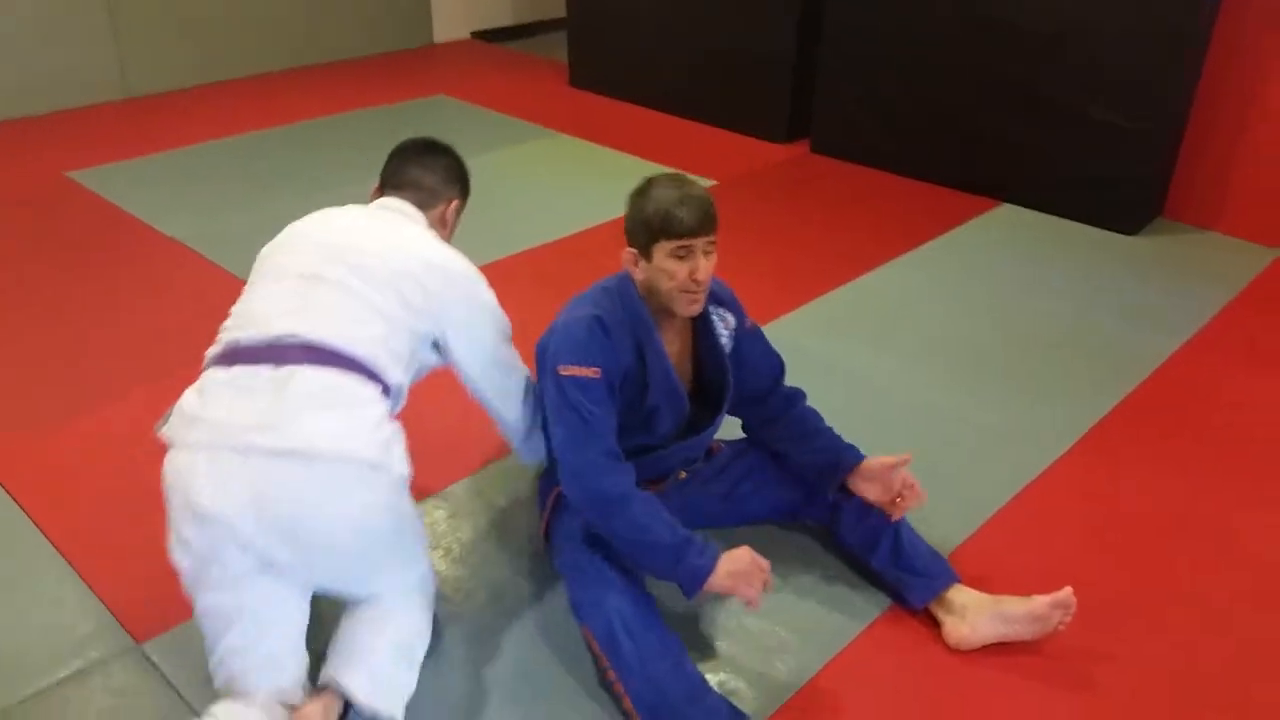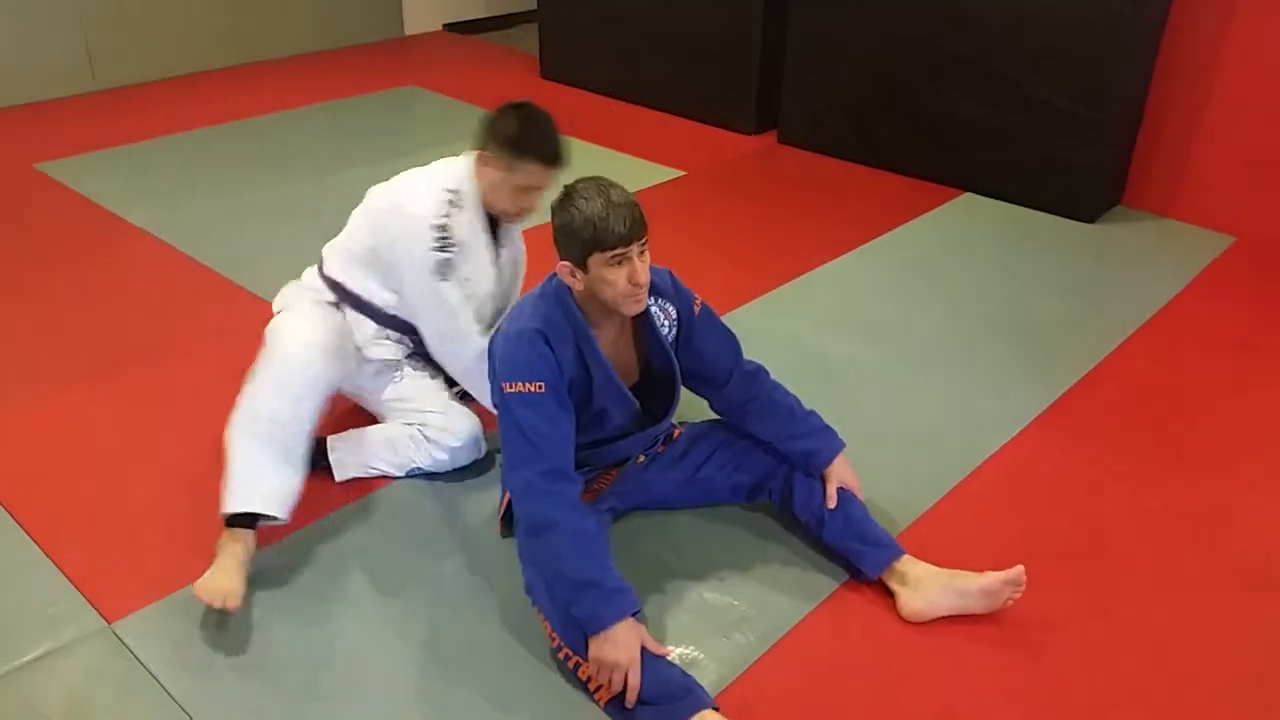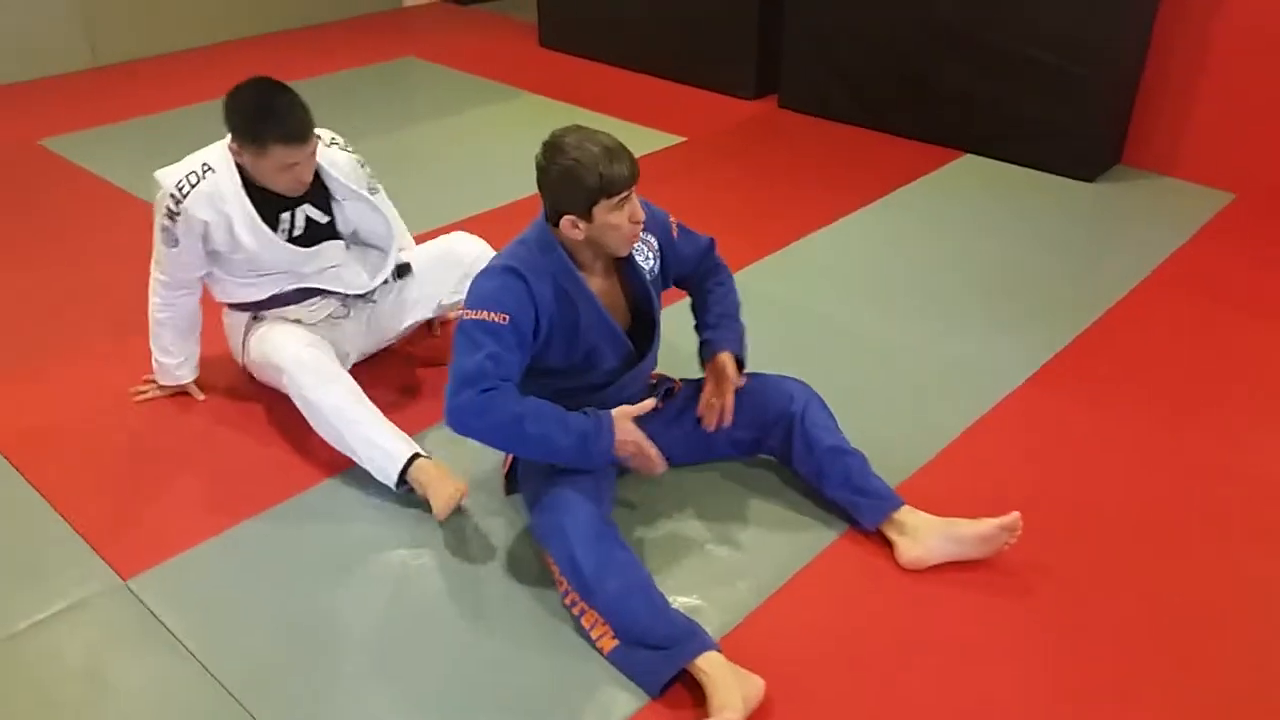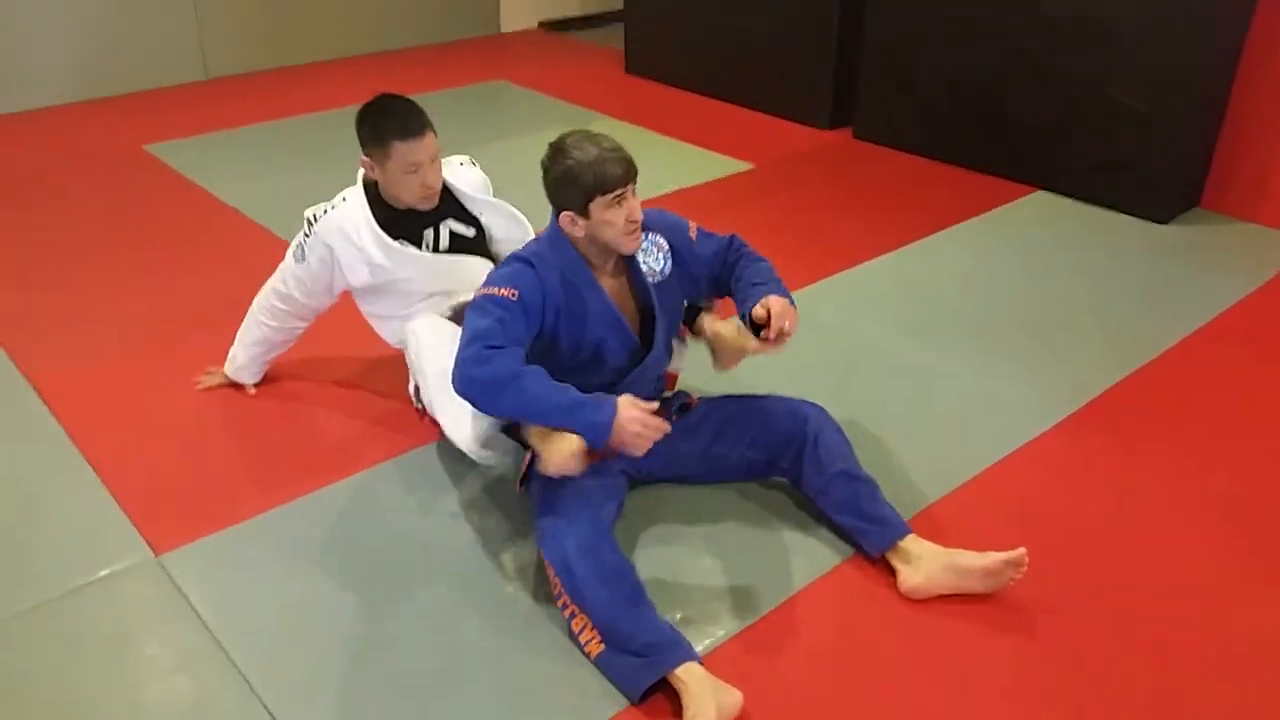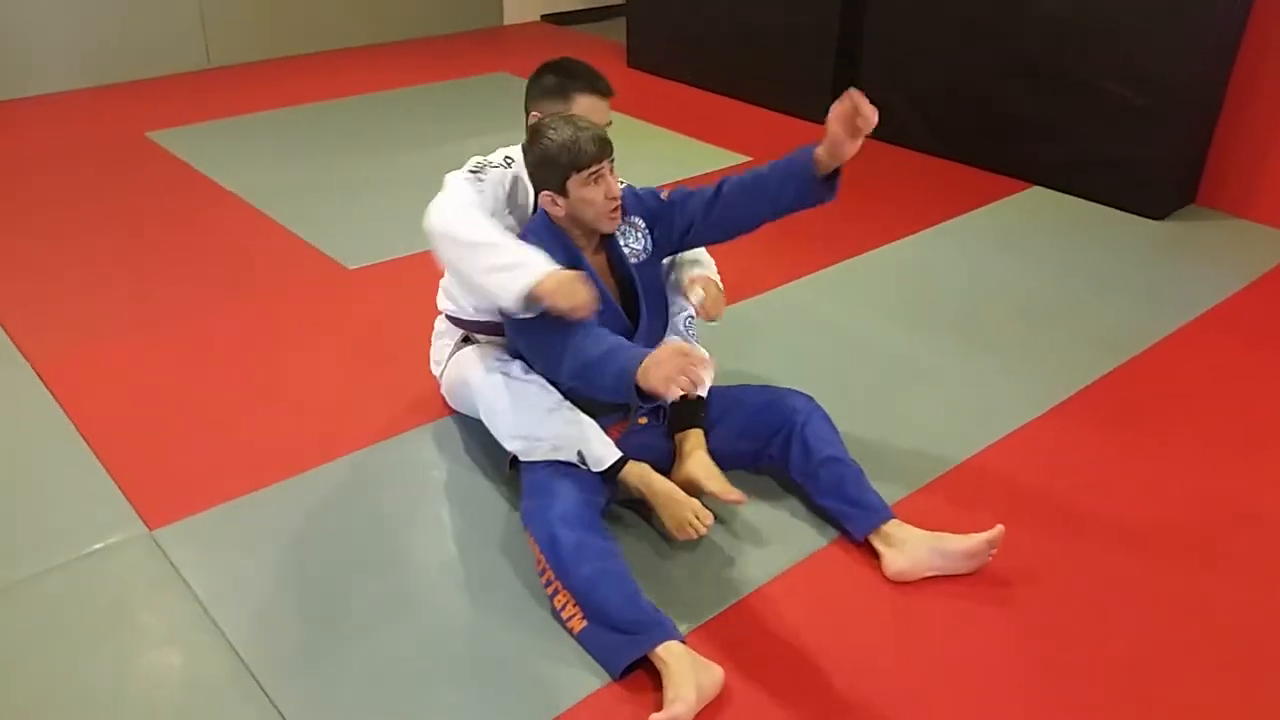
dt=1s
person 1, frame 1
left shoulder: (715, 305)
right shoulder: (585, 336)
left elbow: (769, 403)
right elbow: (595, 482)
left wrist: (848, 466)
right wrist: (702, 564)
left hip: (686, 471)
right hip: (597, 500)
left knee: (827, 477)
right knee: (613, 601)
left ankle: (954, 603)
person 1, frame 2
left shoulder: (660, 294)
right shoulder: (529, 345)
left elbow: (737, 383)
right elbow: (546, 494)
left wrist: (824, 450)
right wrist: (607, 614)
left hip: (647, 453)
right hip: (567, 484)
left knee: (785, 456)
right knee: (573, 593)
left ankle: (907, 576)
person 1, frame 3
left shoulder: (643, 229)
right shoulder: (513, 285)
left elbow: (705, 268)
right elbow: (472, 403)
left wrist: (722, 347)
right wrist: (597, 436)
left hip: (641, 407)
right hip: (564, 443)
left knee: (785, 401)
right knee: (573, 531)
left ankle: (906, 527)
person 1, frame 4
left shoulder: (656, 235)
right shoulder: (528, 279)
left elbow: (732, 258)
right elbow: (478, 371)
left wrist: (767, 298)
right wrist: (599, 417)
left hip: (657, 418)
right hip: (577, 445)
left knee: (799, 423)
right knee: (568, 534)
left ankle: (910, 555)
person 1, frame 5
left shoulder: (634, 212)
left elbow: (726, 207)
right elbow: (558, 345)
left wrist: (823, 159)
right wrist: (636, 369)
left hip: (656, 405)
left knee: (788, 413)
right knee: (557, 518)
left ankle: (894, 539)
right ankle: (678, 665)
person 2, frame 1
left shoulder: (301, 232)
right shoulder: (448, 270)
right elbow: (512, 394)
right wrist: (554, 457)
left hip: (209, 450)
right hip: (330, 461)
right knee: (401, 590)
person 2, frame 2
left shoulder: (503, 196)
right shoulder: (427, 209)
left elbow: (493, 290)
right elbow: (454, 339)
left hip: (403, 352)
right hip: (334, 315)
left knee: (461, 438)
right knee: (300, 349)
left ankle: (298, 454)
right ankle: (239, 538)
person 2, frame 3
left shoulder: (335, 157)
right shoulder: (193, 194)
left elbow: (386, 235)
right elbow: (174, 285)
left wrist: (428, 301)
right wrist: (176, 368)
left hip: (363, 296)
right hip: (278, 331)
left knee: (463, 251)
right knee: (296, 355)
right ankle: (419, 471)
person 2, frame 4
left shoulder: (464, 178)
right shoulder: (337, 229)
left elbow: (520, 251)
right elbow: (287, 300)
right wrist: (244, 365)
right hip: (448, 360)
right knee: (435, 341)
left ankle: (705, 327)
right ankle: (538, 437)
person 2, frame 5
right shoulder: (492, 178)
right elbow: (449, 225)
left wrist: (699, 274)
right wrist: (539, 275)
right hip: (483, 346)
left knee: (672, 306)
right knee: (495, 378)
left ankle: (691, 449)
right ankle: (644, 479)
